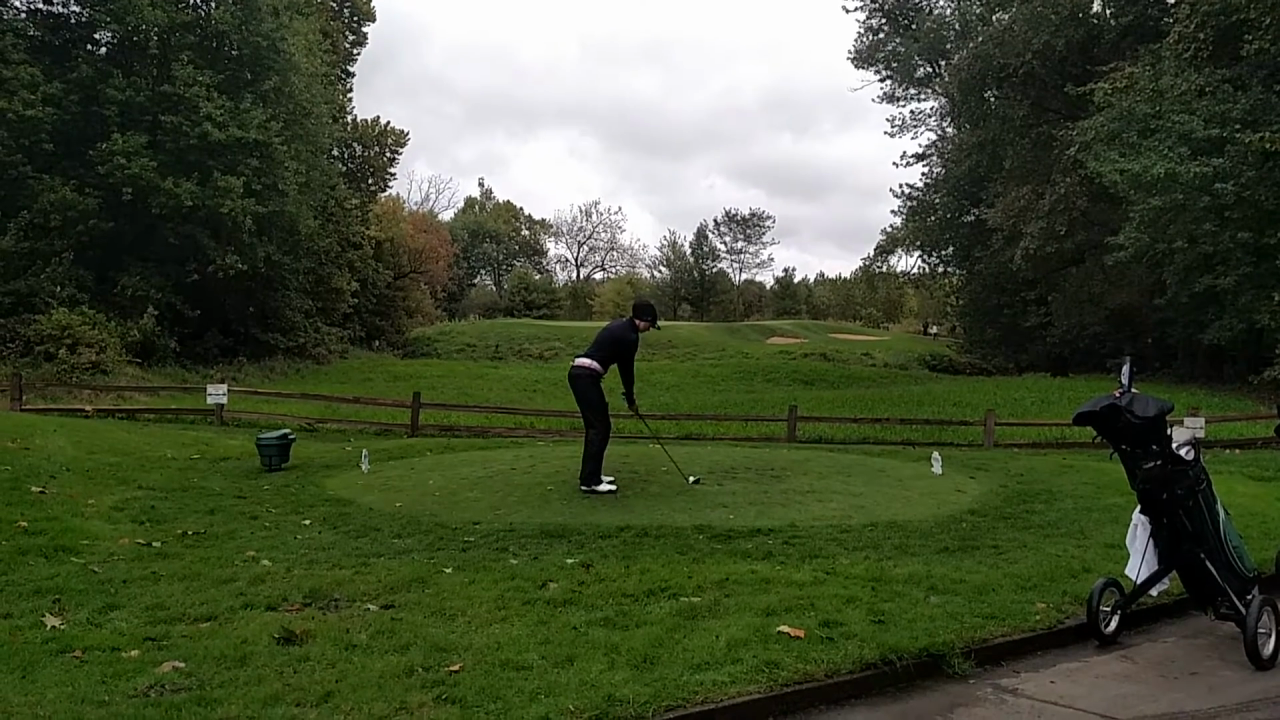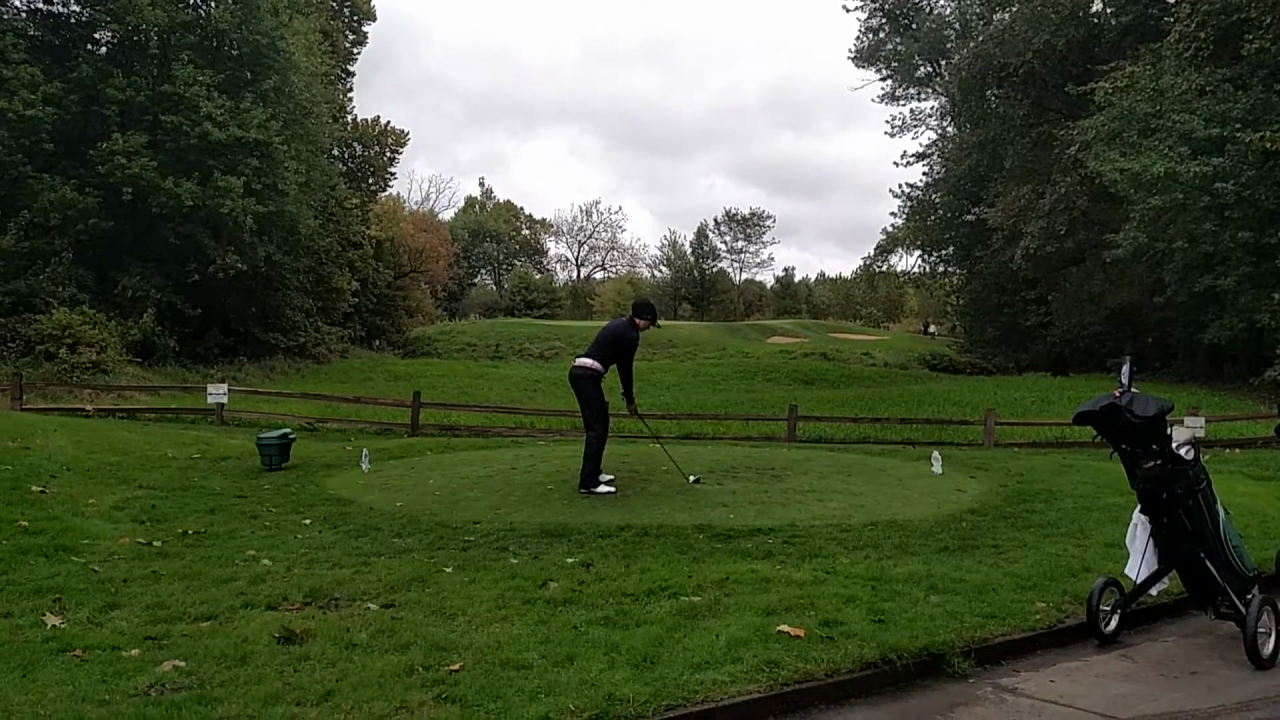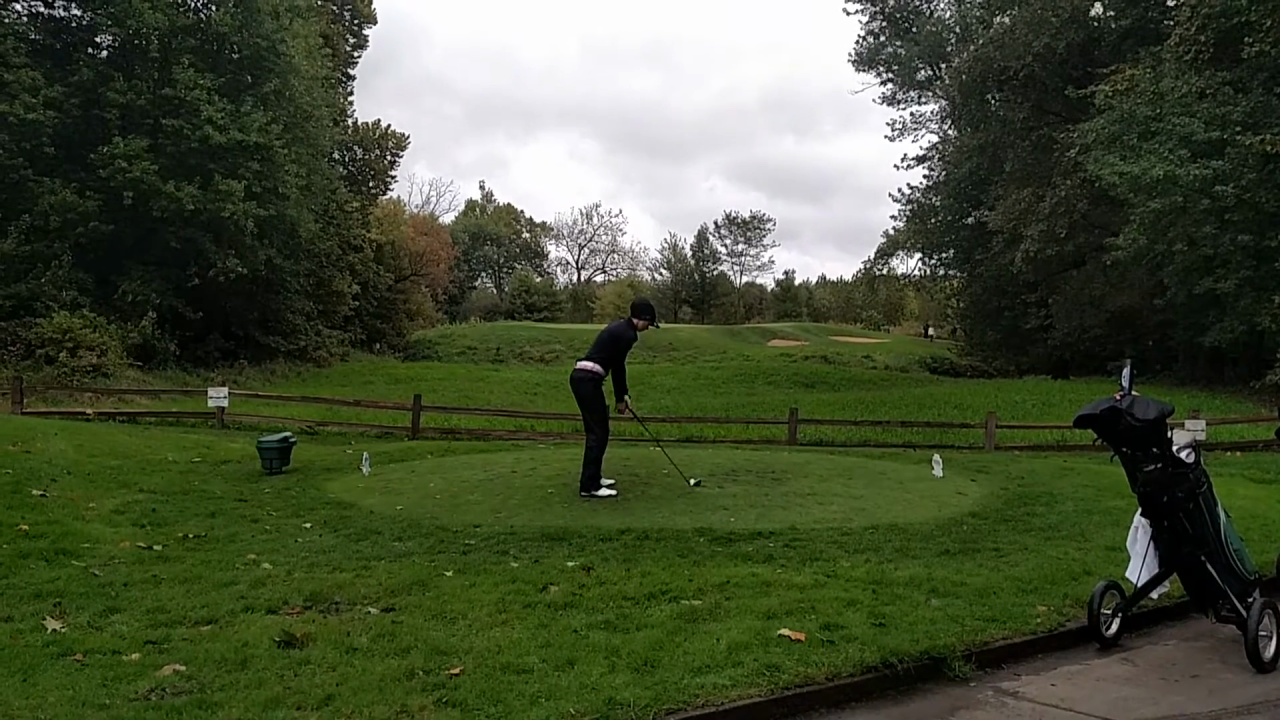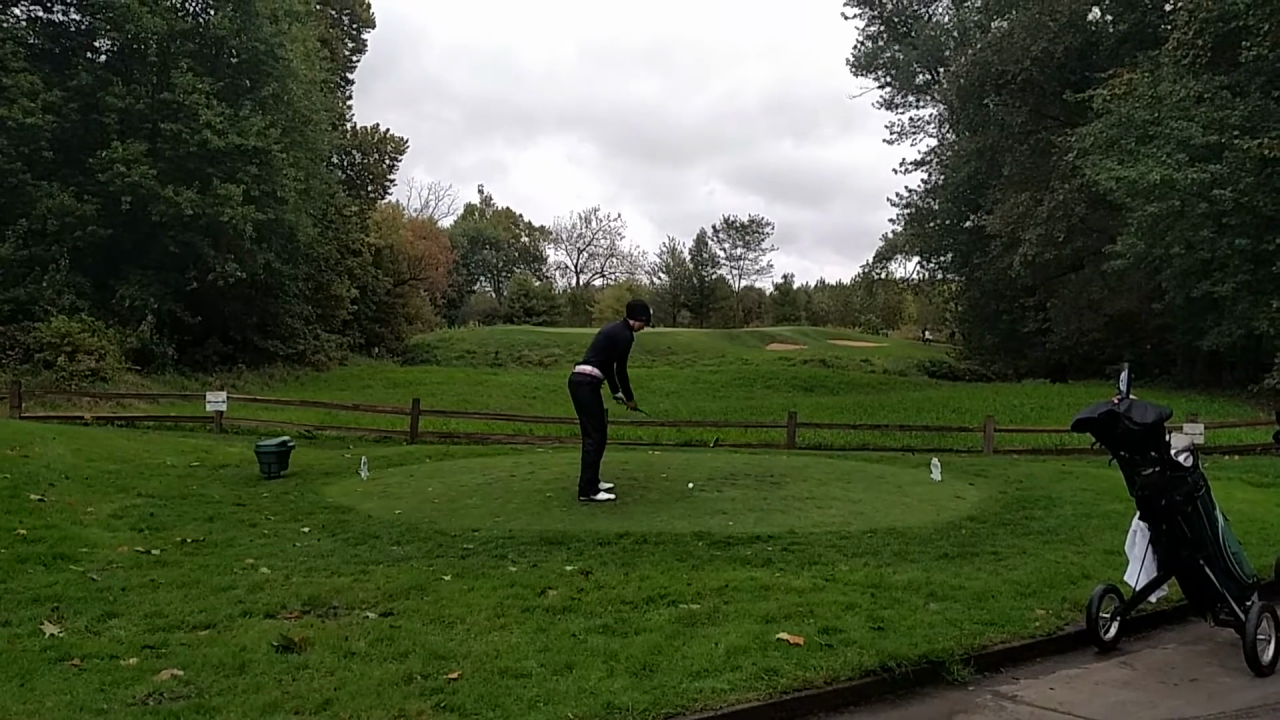
dt=0.3s
person 1, frame 1
left shoulder: (620, 325)
right shoulder: (629, 336)
left elbow: (622, 366)
right elbow: (627, 369)
left wrist: (629, 394)
right wrist: (630, 400)
left hip: (579, 373)
right hip: (586, 376)
left knee: (595, 426)
right knee: (601, 427)
left ankle: (590, 473)
right ankle: (590, 480)
person 1, frame 2
left shoulder: (620, 324)
right shoulder: (630, 334)
left elbow: (621, 364)
right elbow: (626, 369)
left wrist: (629, 393)
right wrist: (630, 400)
left hip: (581, 373)
right hip: (587, 376)
left knee: (596, 426)
right knee: (598, 428)
left ankle: (592, 473)
right ankle: (588, 483)
person 1, frame 3
left shoulder: (620, 327)
right shoulder: (627, 334)
left elbow: (616, 365)
right elbow: (617, 368)
left wrist: (624, 394)
right wrist: (619, 399)
left hip: (582, 376)
right hip: (588, 379)
left knee: (596, 430)
right knee: (598, 432)
left ankle: (592, 477)
right ankle: (589, 486)
person 1, frame 4
left shoulder: (614, 328)
right shoulder: (624, 335)
right elbow: (620, 369)
left wrist: (616, 392)
right wrist: (630, 397)
left hip: (580, 379)
right hip: (587, 383)
left knee: (593, 434)
right knee: (596, 436)
left ankle: (591, 481)
right ankle: (587, 490)
